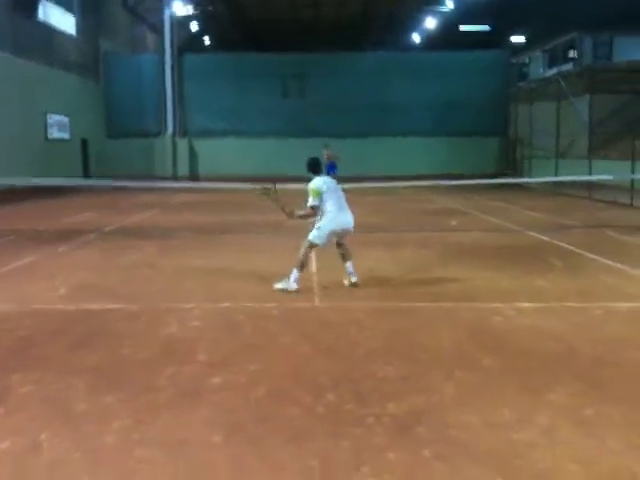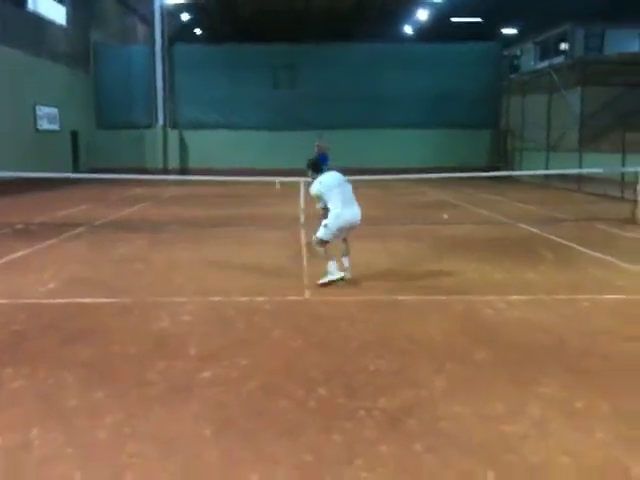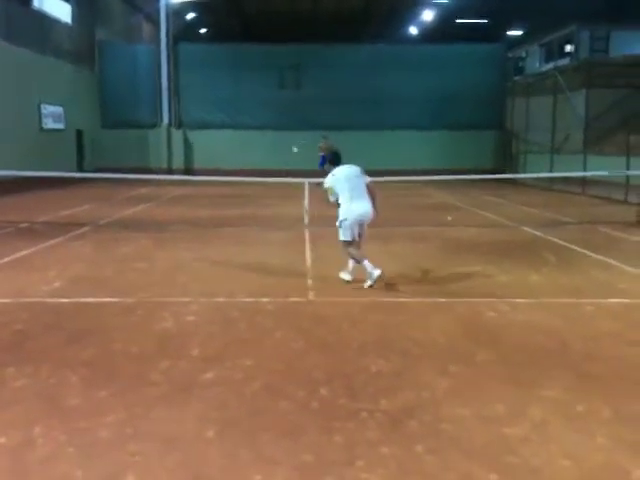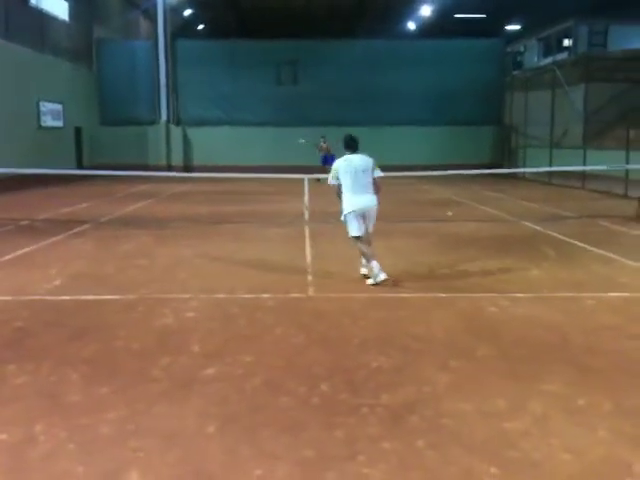
dt=0.2s
person 1, frame 1
left shoulder: (313, 185)
right shoulder: (332, 181)
left elbow: (312, 211)
left wrist: (295, 215)
left hip: (333, 221)
right hip: (348, 220)
left knee: (307, 248)
right knee: (341, 244)
left ankle: (292, 282)
right ankle: (352, 276)
person 1, frame 2
left shoulder: (314, 188)
right shoulder: (337, 174)
left elbow: (325, 209)
left wrist: (325, 222)
left hip: (340, 215)
right hip: (356, 213)
left knee: (318, 242)
right knee: (343, 237)
left ankle: (333, 272)
right ankle: (345, 270)
person 1, frame 3
left shoulder: (329, 180)
right shoulder: (356, 169)
left elbow: (335, 201)
right elbow: (371, 190)
right wrist: (374, 208)
left hip: (349, 211)
right hip: (367, 209)
left knee: (347, 245)
right knee: (357, 240)
left ankle: (372, 271)
right ankle: (348, 272)
person 1, frame 4
left shoulder: (337, 164)
right shoulder: (369, 160)
left elbow: (337, 190)
right elbow: (377, 186)
left hip: (352, 204)
right hip: (369, 202)
left knee: (358, 240)
right knee: (366, 235)
left ankle: (378, 272)
right ankle: (366, 267)
